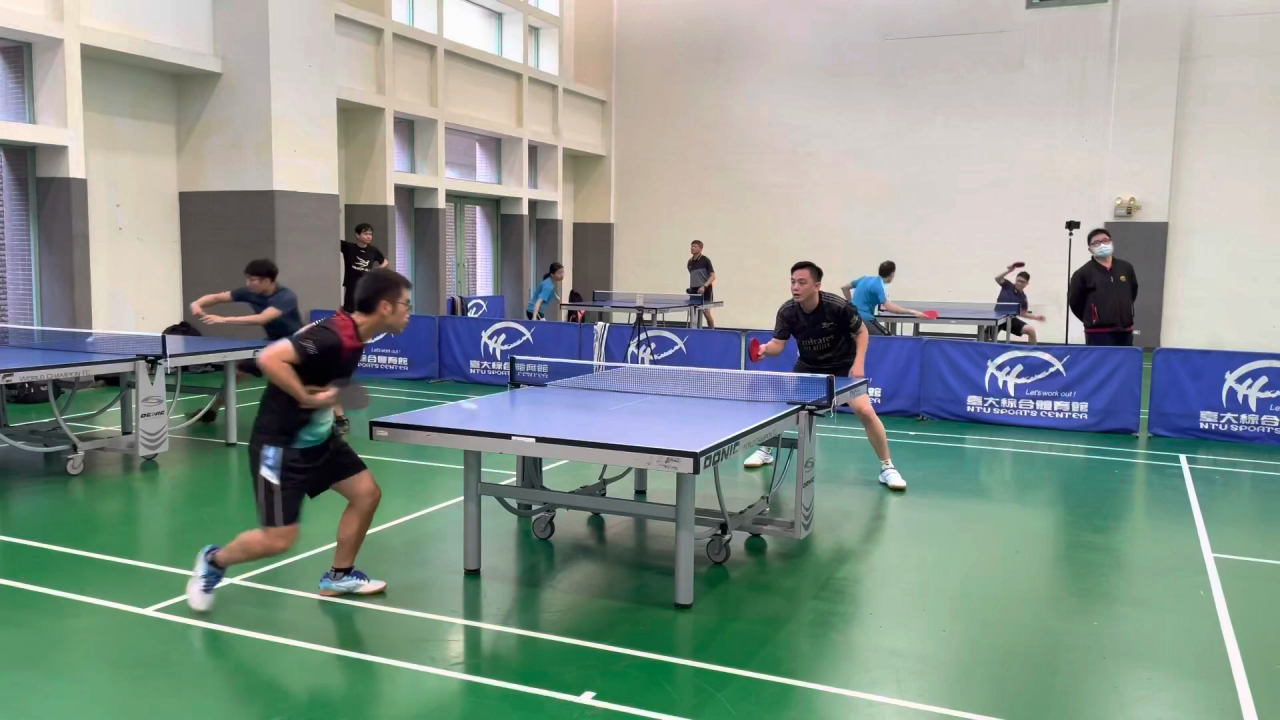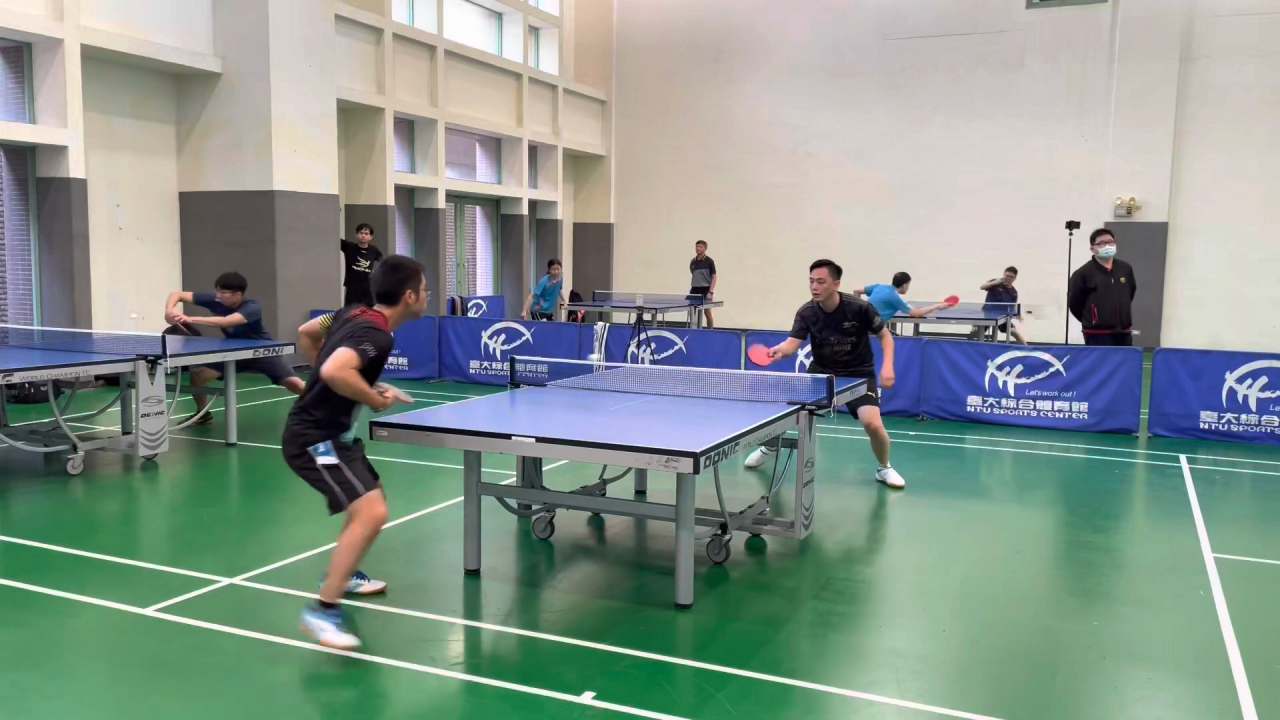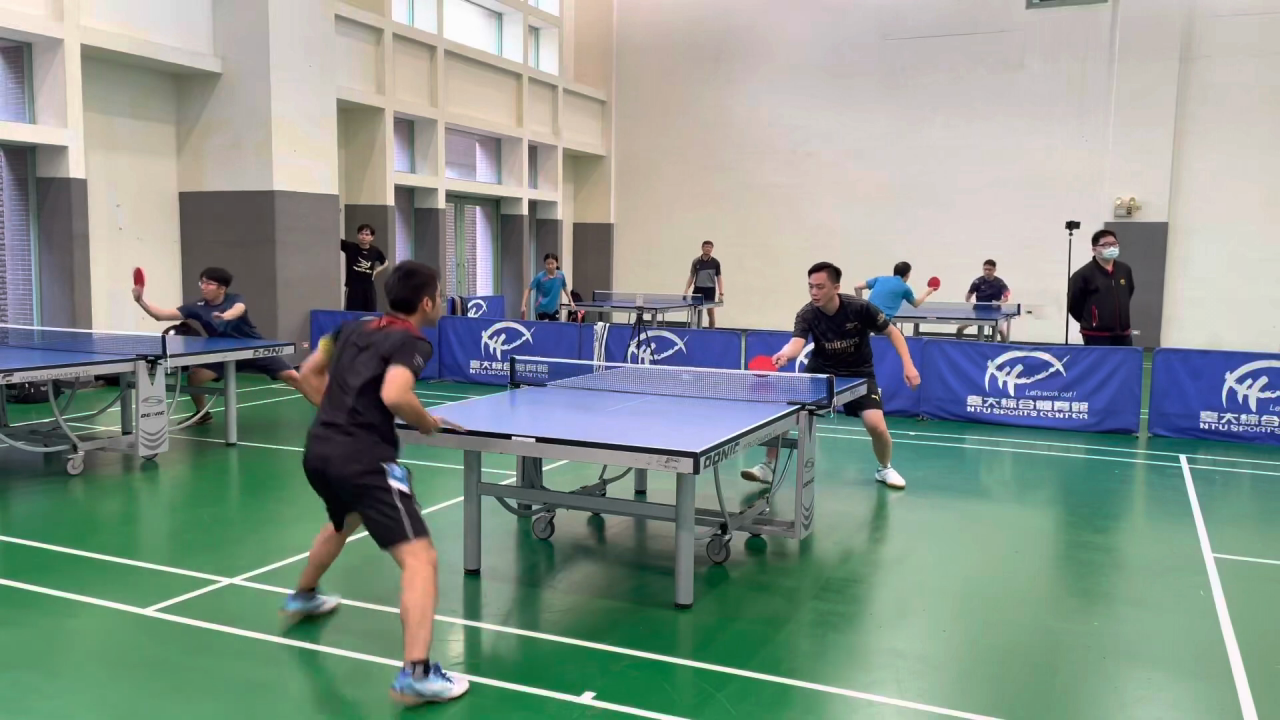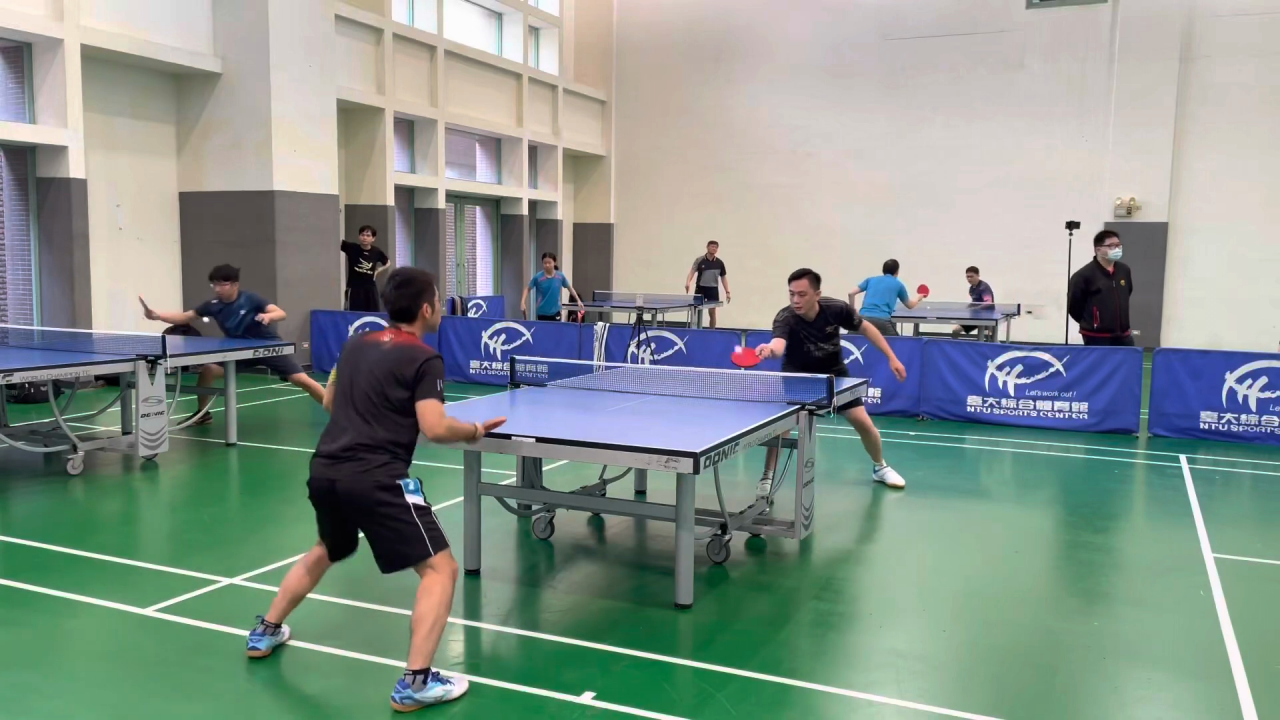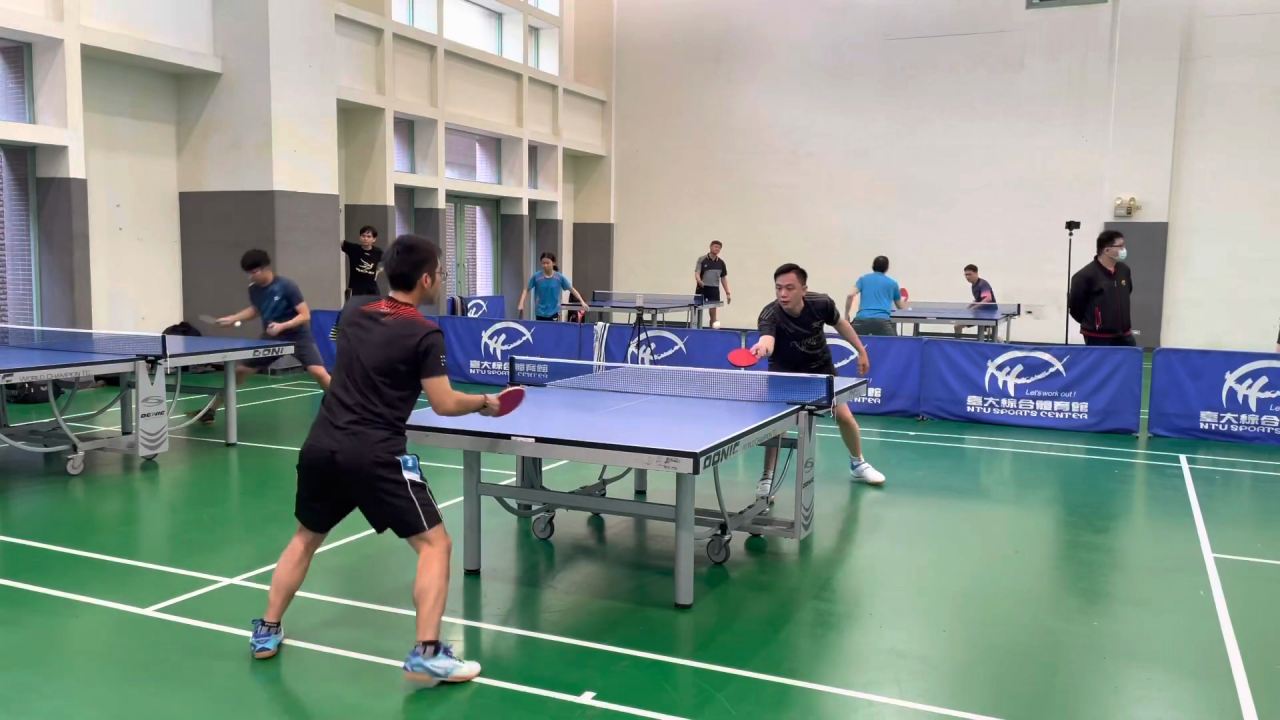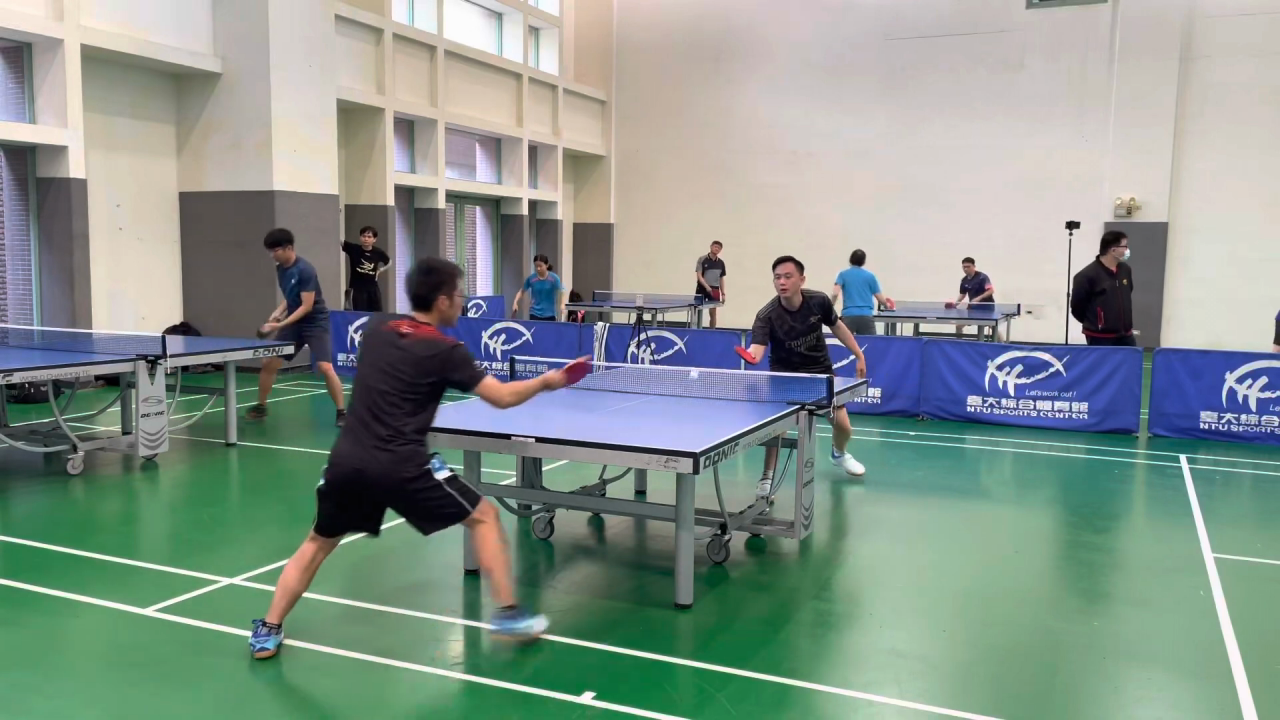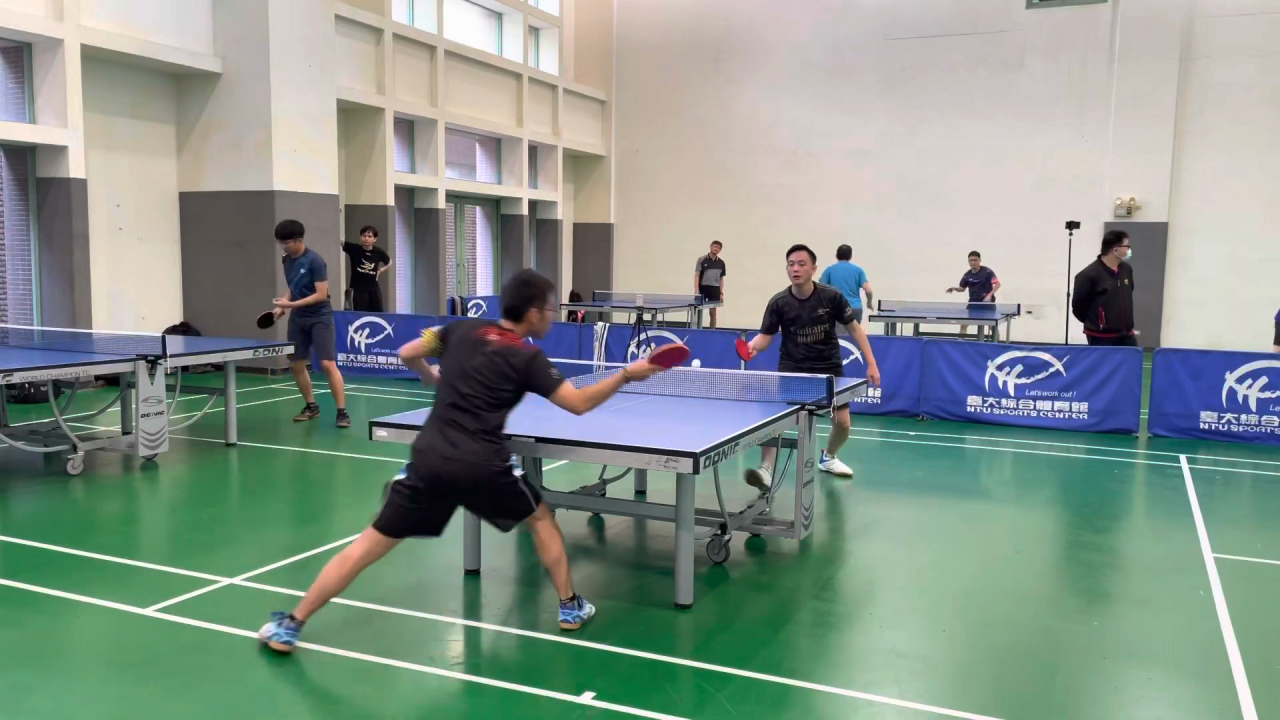
dt=0.2s
person 1, frame 1
left shoulder: (355, 336)
right shoulder: (331, 337)
right elbow: (270, 359)
right wrist: (306, 398)
left hip: (319, 438)
right hip: (282, 443)
left knee: (367, 493)
right knee: (278, 539)
left ankle: (340, 574)
right ankle: (213, 563)
person 1, frame 2
left shoulder: (354, 314)
right shoulder: (377, 333)
right elbow: (334, 370)
right wrist: (375, 398)
left hip: (330, 433)
right hip: (314, 438)
left knee: (370, 505)
right knee: (372, 512)
left ankle: (341, 575)
right ankle: (323, 609)
person 1, frame 3
left shoulder: (355, 328)
right shoulder: (415, 342)
left elbow: (309, 371)
right elbow: (394, 396)
right wrist: (426, 422)
left hip: (319, 452)
right hip: (364, 459)
left knee: (346, 521)
right knee: (420, 559)
left ankle: (303, 596)
right ankle: (416, 673)
person 1, frame 4
left shoulder: (356, 344)
right shoulder: (425, 358)
right elbow: (435, 428)
right wrist: (475, 429)
left hip: (324, 471)
right hip: (380, 478)
left knee: (327, 551)
right knee: (440, 571)
left ankle: (265, 631)
right ankle: (416, 681)
person 1, frame 5
left shoulder: (352, 312)
right shoulder: (425, 334)
right elbow: (445, 404)
right wrist: (484, 403)
left hip: (320, 445)
right hip: (376, 454)
left knee: (306, 537)
right knee: (434, 544)
left ankle: (266, 631)
right ankle: (427, 652)
person 1, frame 6
left shoulder: (377, 330)
right shoulder: (446, 351)
right elbow: (501, 397)
right wrist: (544, 382)
left hip: (347, 461)
right hip: (403, 467)
left knee: (316, 543)
right knee: (485, 518)
left ankle: (267, 632)
right ankle: (508, 614)
person 1, frame 7
left shoulder: (460, 329)
right shoulder: (525, 357)
left elbow: (408, 354)
right elbow: (579, 403)
left wrist: (429, 373)
right wrist: (627, 374)
left hip: (430, 460)
right hip: (483, 467)
left knee: (370, 543)
right knee: (542, 520)
left ankle: (290, 626)
right ankle: (570, 607)
person 2, frame 1
left shoulder: (838, 306)
right shoulder: (787, 312)
left elbow: (862, 332)
right elbow: (778, 344)
left wrist: (858, 363)
right wrist: (765, 349)
left hip: (843, 366)
right hip: (808, 367)
left knee: (865, 411)
left ankle: (887, 468)
right ankle: (766, 450)
person 2, frame 2
left shoulder: (859, 307)
right shoulder: (806, 313)
left elbow: (885, 335)
right elbow: (793, 344)
left wrist: (888, 365)
right wrist: (779, 350)
left hip: (858, 373)
right hip: (821, 371)
left knee: (872, 423)
left ankle: (885, 468)
right ankle: (768, 449)
person 2, frame 3
left shoulder: (860, 308)
right shoulder: (806, 314)
left elbow: (892, 332)
right elbow: (796, 344)
left wrist: (908, 364)
right wrist: (785, 355)
left hip: (858, 373)
right hip: (820, 371)
left knee: (876, 426)
left ankle: (885, 469)
right ankle: (768, 466)
person 2, frame 4
left shoulder: (837, 309)
right shoulder: (785, 319)
left elbow: (865, 327)
right elbow: (778, 345)
left wrist: (892, 358)
right wrist: (768, 349)
left hip: (833, 372)
right hip: (797, 373)
left knee: (863, 422)
left ankle: (881, 468)
right ankle: (768, 477)
person 2, frame 5
left shoulder: (821, 303)
right shoulder: (770, 315)
left elbow: (840, 323)
right elbow: (766, 343)
left wrist: (861, 351)
right wrist: (760, 349)
left hip: (820, 366)
right hip: (785, 371)
left knee: (845, 417)
left ankle: (858, 463)
right ankle: (767, 478)
person 2, frame 6
left shoulder: (819, 301)
right shoulder: (767, 315)
left elbow: (837, 326)
right elbow: (757, 350)
left wrist: (859, 355)
right wrist: (751, 354)
left hip: (820, 370)
right hip: (785, 373)
left knee: (843, 425)
left ankle: (839, 453)
right ankle: (767, 479)
person 2, frame 7
left shoulder: (832, 296)
right shoulder: (778, 303)
left elbow: (853, 328)
right elbow: (765, 338)
left wrist: (871, 363)
right wrist: (753, 346)
left hip: (828, 368)
right hip: (792, 367)
left knee: (843, 424)
left ankle: (828, 458)
right ankle: (766, 470)
person 3, frame 1
left shoulder: (287, 297)
right shoulder: (249, 292)
left elbow: (262, 318)
right elbow: (218, 297)
left wrist: (224, 319)
right wrist: (196, 304)
right hip: (273, 343)
right knee: (235, 373)
right ankle: (211, 412)
person 3, frame 2
left shoulder: (252, 308)
right shoulder: (214, 301)
left elbow: (226, 321)
right elbow: (177, 295)
left wrist: (192, 319)
right wrist: (170, 310)
left knee: (294, 383)
right knee: (197, 374)
right ankle: (204, 413)
person 3, frame 3
left shoulder: (235, 300)
right shoulder: (197, 308)
left elbow: (239, 310)
right elbow: (161, 316)
left wrist: (227, 315)
right wrist: (141, 302)
left knee: (292, 377)
right knee: (194, 376)
right ankle: (202, 414)
person 3, frame 4
left shoulder: (250, 300)
right shoulder: (212, 305)
left elbow: (281, 314)
right elbow: (183, 318)
left wrist: (268, 317)
right wrist: (153, 315)
left knee: (301, 380)
right knee: (207, 371)
right ankle: (202, 413)
person 3, frame 5
left shoulder: (286, 286)
right shoulder: (253, 289)
left elbow: (305, 316)
left wrist: (282, 326)
right wrist: (233, 319)
left hip: (298, 337)
right hip: (271, 340)
left knee: (319, 373)
right knee: (238, 371)
right ankle: (210, 411)
person 3, frame 6
left shoulder: (304, 270)
right shoulder: (280, 268)
left elbow: (307, 306)
left wrist: (280, 324)
right wrist: (278, 313)
left hip: (316, 324)
right hip: (293, 325)
left knee: (324, 368)
right knee: (269, 364)
left ankle: (342, 412)
right ankle: (261, 406)
person 3, frame 7
left shoulder: (315, 261)
right shoulder: (286, 259)
left elbow: (321, 295)
left wrist: (291, 304)
right wrist: (283, 307)
left hip: (320, 318)
right hip: (298, 319)
left knee: (327, 365)
right knee: (297, 365)
left ankle: (342, 411)
right ankle: (311, 406)
